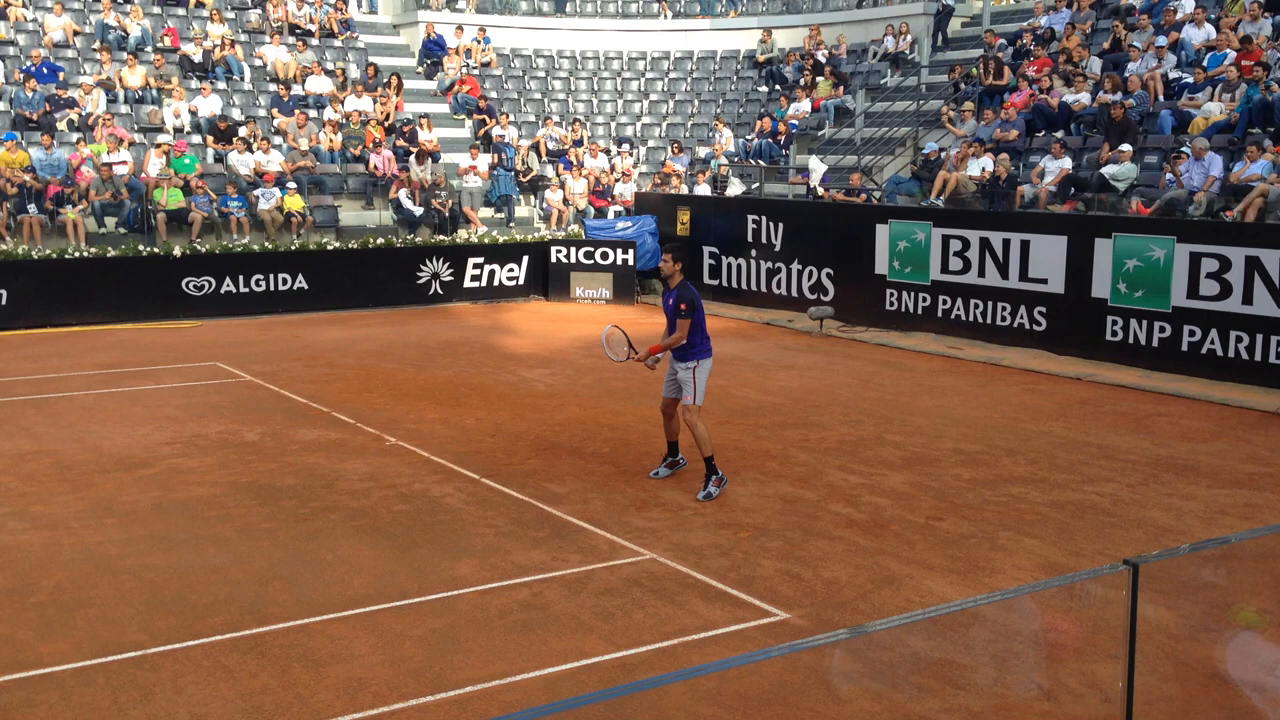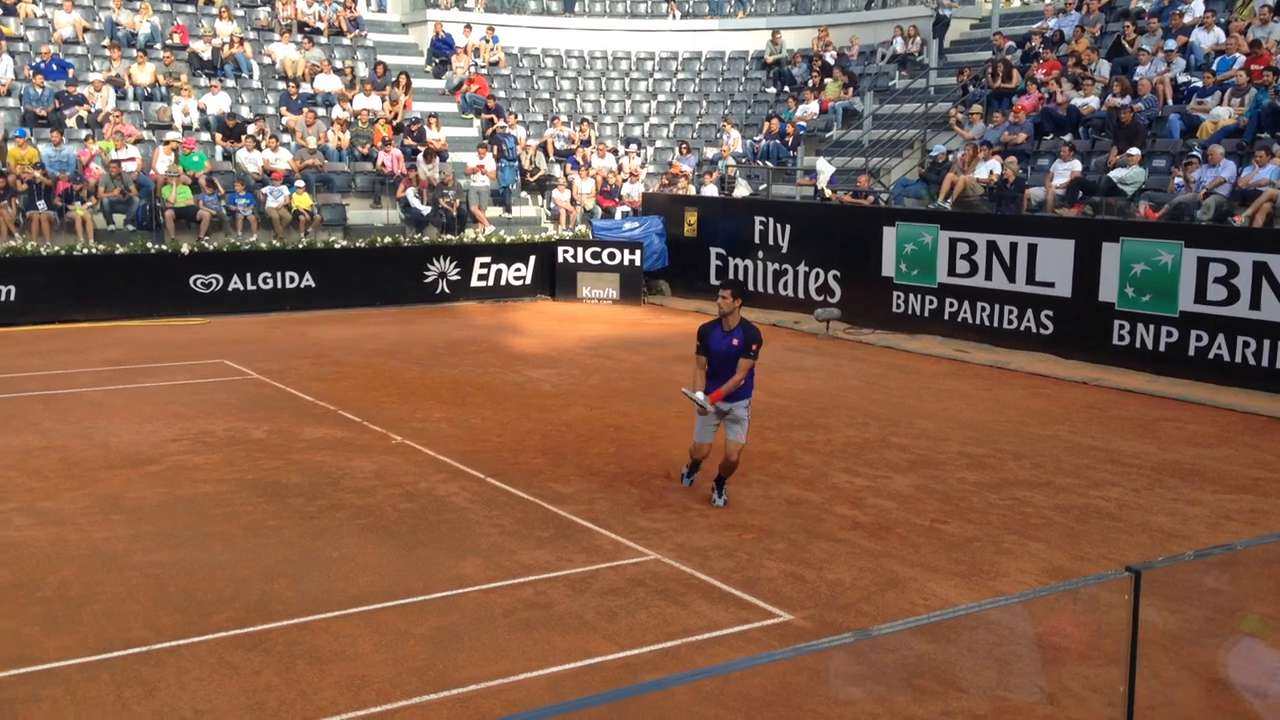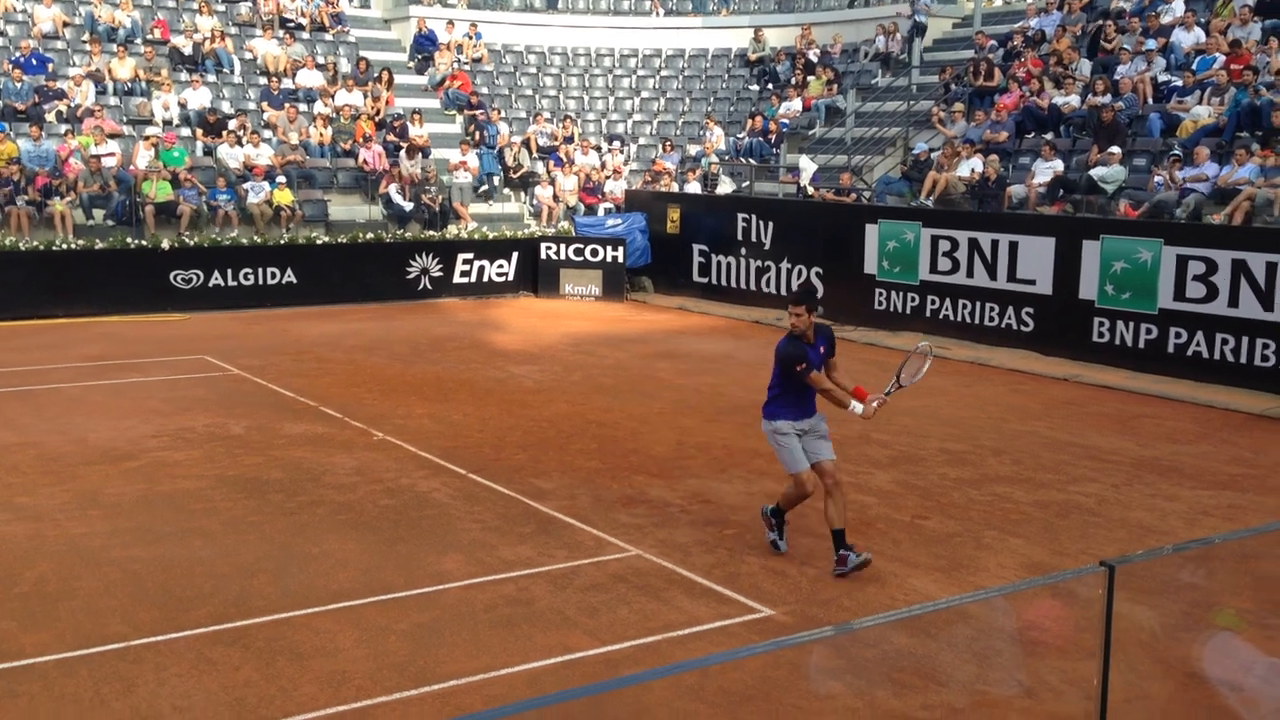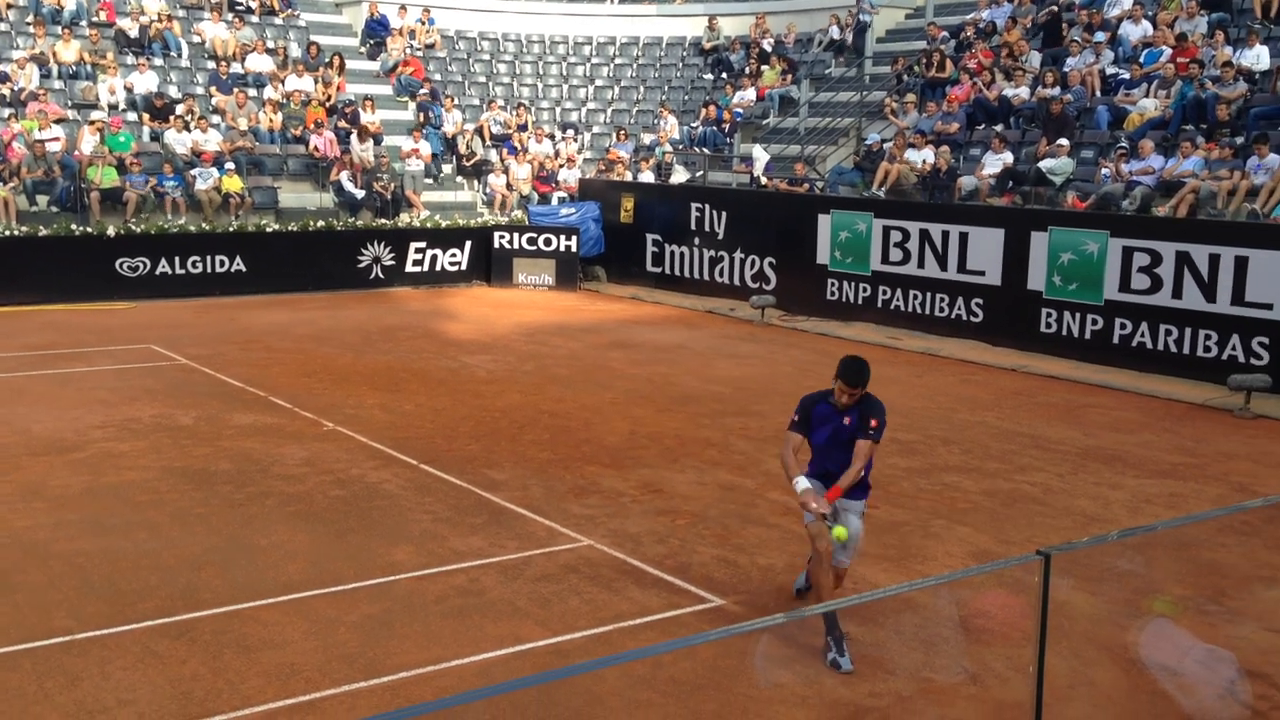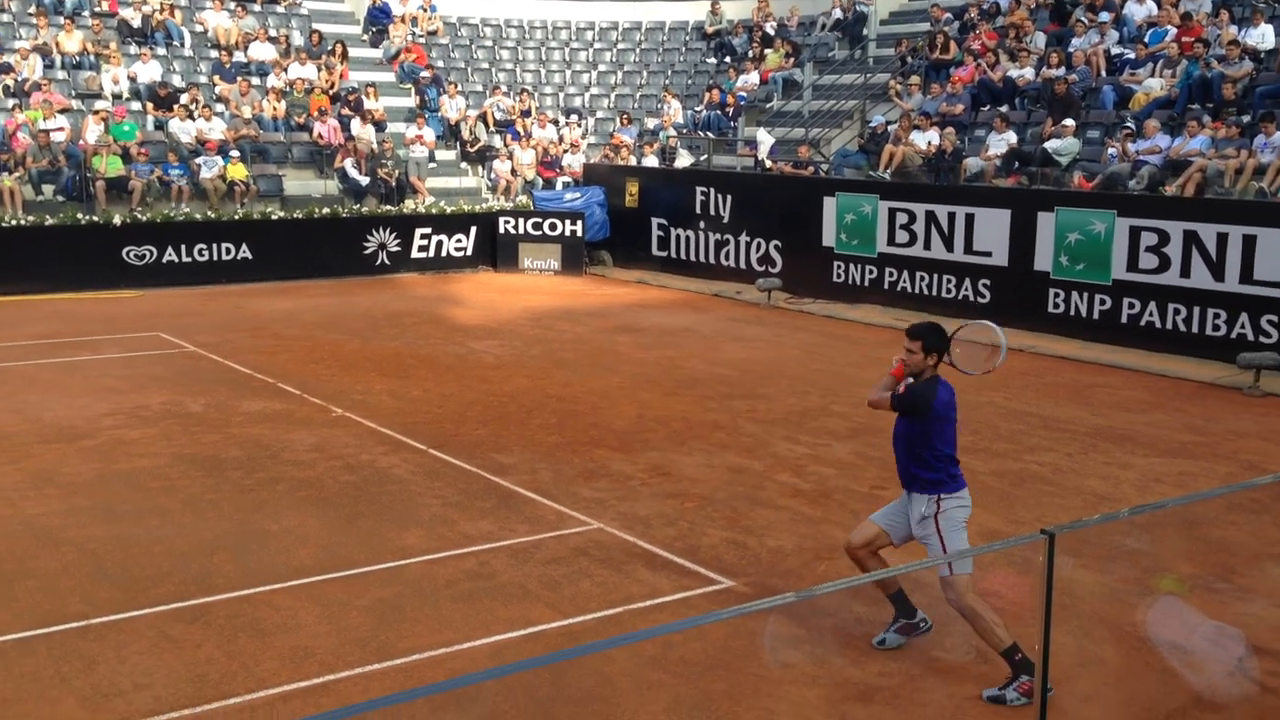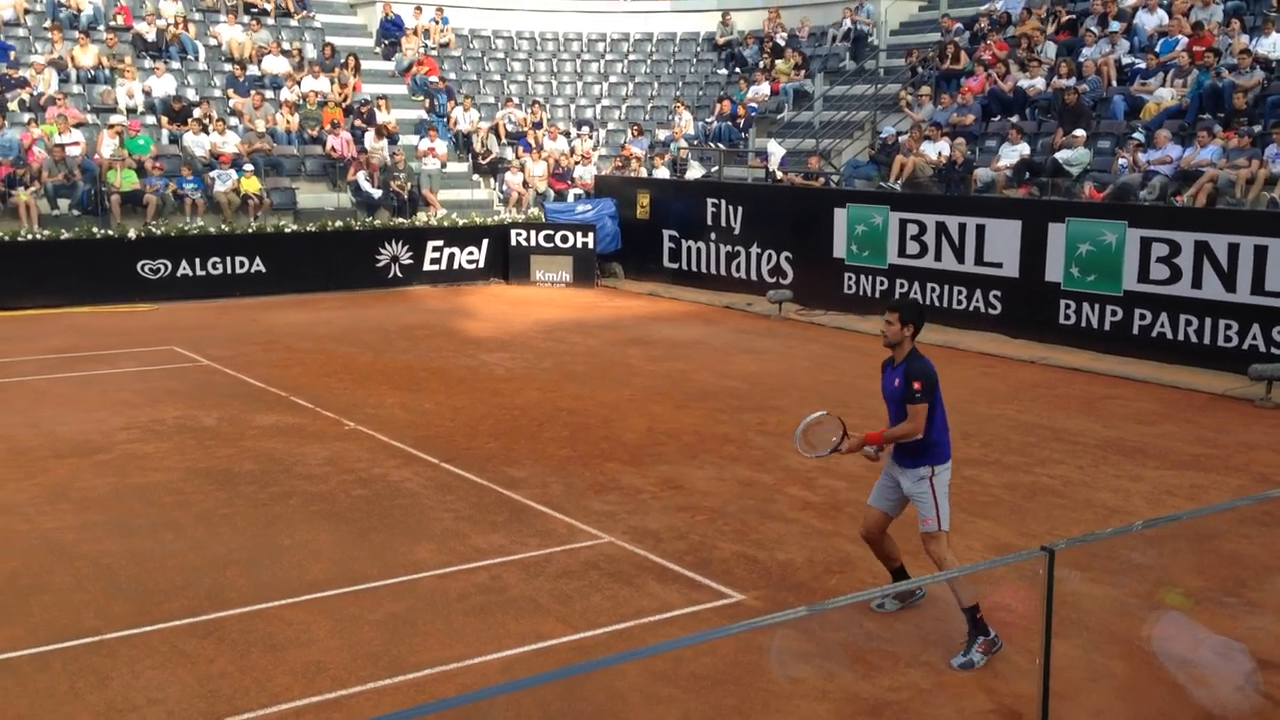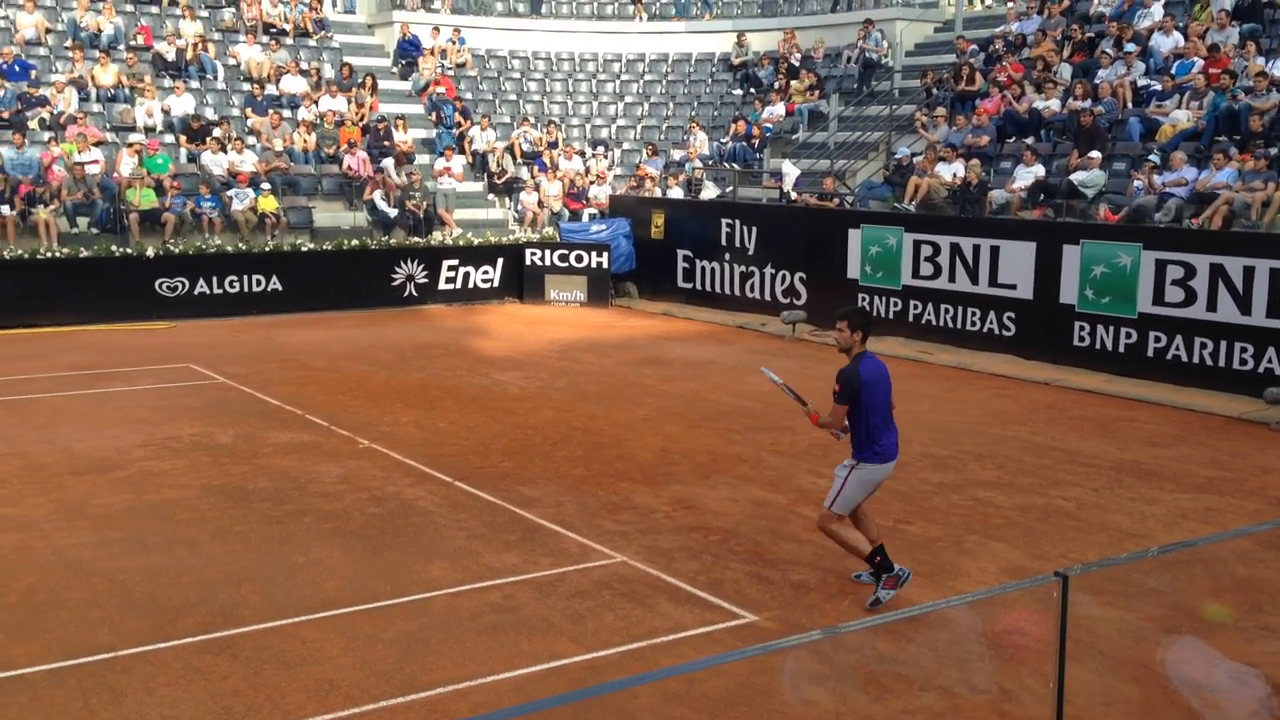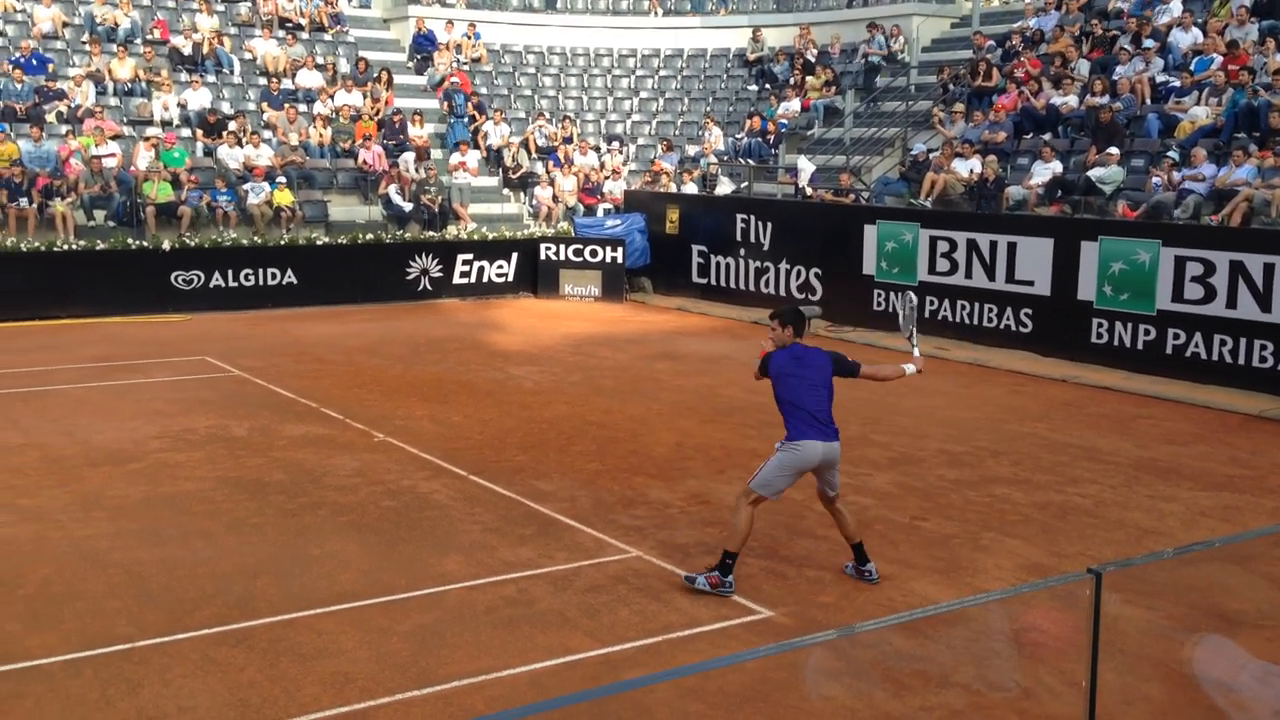
dt=0.5s
person 1, frame 1
left shoulder: (685, 295)
right shoulder: (667, 292)
left elbow: (681, 336)
left wrist: (650, 351)
right wrist: (656, 354)
left hip: (696, 361)
right hip: (677, 360)
left knee: (690, 415)
right knee: (667, 407)
left ankle: (714, 475)
right ankle: (674, 458)
person 1, frame 2
left shoulder: (752, 334)
right shoulder: (706, 331)
left elbow: (740, 376)
right elbow: (700, 369)
left wrist: (713, 398)
left hip: (739, 401)
right hip: (711, 398)
left knee: (732, 457)
right knee: (699, 453)
left ankle: (719, 484)
right ankle: (693, 466)
person 1, frame 3
left shoulder: (825, 334)
right shoulder: (788, 349)
left elbow: (833, 373)
right elbow: (824, 388)
left wrist: (864, 394)
right wrist: (858, 408)
left hip: (810, 419)
right hip: (780, 422)
left knee: (832, 479)
right knee: (805, 486)
left ankle: (842, 552)
right ankle: (774, 514)
person 1, frame 4
left shoulder: (874, 410)
right shoulder: (812, 404)
left elbow: (858, 464)
right elbow: (788, 451)
left wrist: (832, 495)
right wrist: (803, 487)
left hip: (849, 496)
right hip: (814, 487)
left knee: (836, 577)
right knee: (822, 544)
left ankle: (815, 571)
right ankle: (833, 635)
person 1, frame 5
left shoulder: (922, 394)
right shoulder: (932, 389)
left elbow: (875, 398)
left wrist: (897, 371)
left hip: (941, 502)
right hip: (916, 496)
left knee: (959, 595)
right knee: (857, 545)
left ankle: (1023, 673)
right ankle: (909, 618)
person 1, frame 6
left shoulder: (919, 370)
right shoulder: (889, 366)
left elbow: (915, 428)
left wrist: (868, 439)
right wrist: (879, 442)
left hip: (928, 469)
right hip: (899, 465)
left knee: (937, 549)
right knee: (870, 531)
left ankle: (982, 634)
right ankle: (906, 589)
person 1, frame 7
left shoulder: (849, 375)
right shoulder: (876, 364)
left elbow: (835, 421)
left wrist: (815, 419)
right wrist: (851, 421)
left hip: (869, 461)
right hip: (887, 454)
left knee: (829, 522)
right knee: (852, 506)
left ankle: (889, 571)
right ankle: (882, 567)
person 1, frame 8
left shoulder: (772, 360)
right shoulder: (828, 359)
left elbow: (758, 375)
right elbow: (876, 373)
right wrist: (912, 366)
left hip: (798, 446)
right hip: (831, 446)
left knee: (746, 501)
right knee: (831, 501)
left ankle: (723, 574)
right ankle: (864, 565)
